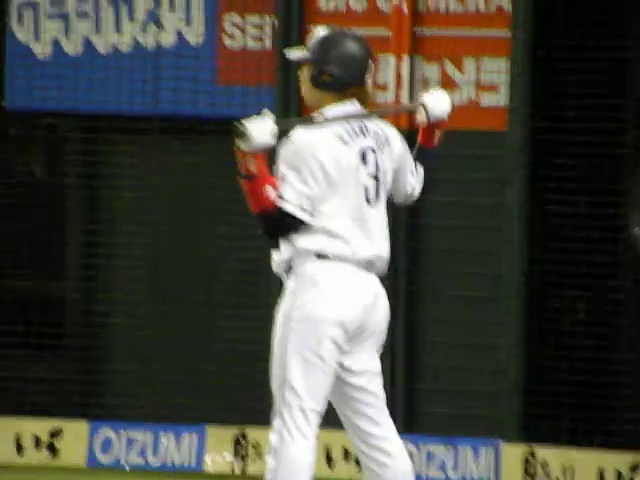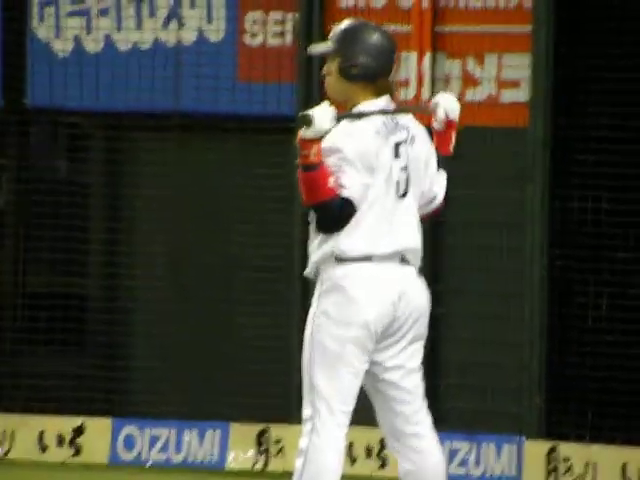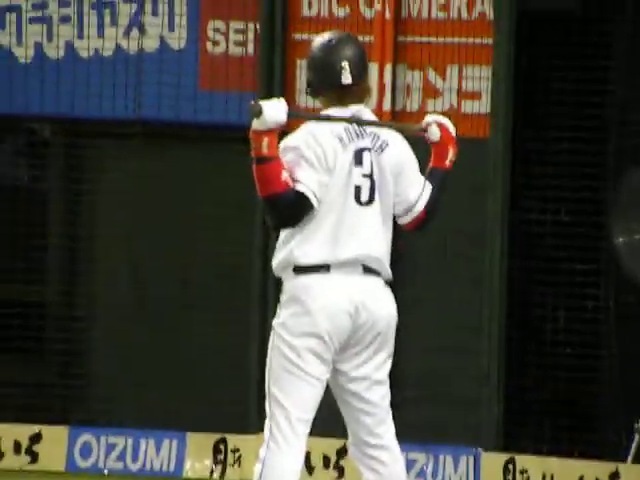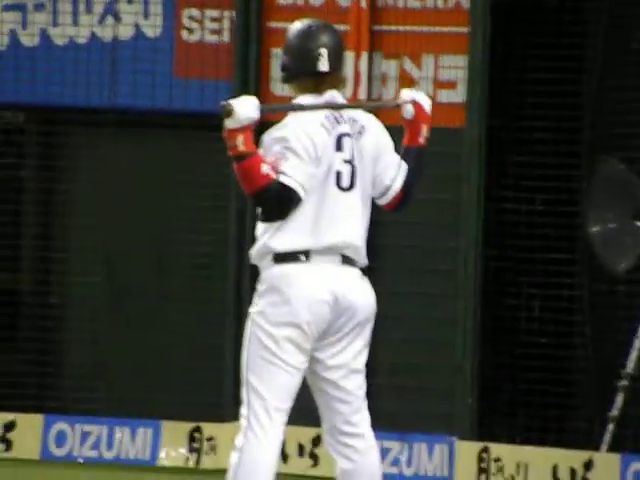
dt=0.7s
person 1, frame 1
left shoulder: (309, 141)
right shoulder: (384, 135)
left elbow: (277, 224)
right elbow: (409, 189)
left wrist: (251, 157)
right wrist: (431, 128)
left hip: (320, 287)
right hip: (367, 290)
left knee: (295, 420)
right knee: (374, 423)
person 1, frame 2
left shoulder: (348, 135)
right shoulder: (412, 130)
left elbow: (328, 216)
right elbow: (431, 203)
left wrist: (309, 148)
right wrist: (446, 134)
left hip: (351, 286)
right hip: (404, 286)
left knee: (325, 418)
right knee: (409, 420)
person 1, frame 3
left shoulder: (311, 137)
right shoulder: (393, 143)
left elbow: (285, 210)
right elbow: (418, 215)
left wrist: (264, 141)
right wrist: (443, 152)
left hip: (314, 295)
right hip: (373, 297)
left knee: (286, 426)
right knee: (376, 430)
person 1, frame 4
left shoulder: (295, 127)
right shoulder: (368, 127)
left elbow: (274, 203)
right elbow: (397, 195)
left wrist: (240, 138)
right wrist: (417, 127)
left hip: (293, 283)
right hip: (350, 285)
left knee: (262, 416)
right knee: (350, 419)
